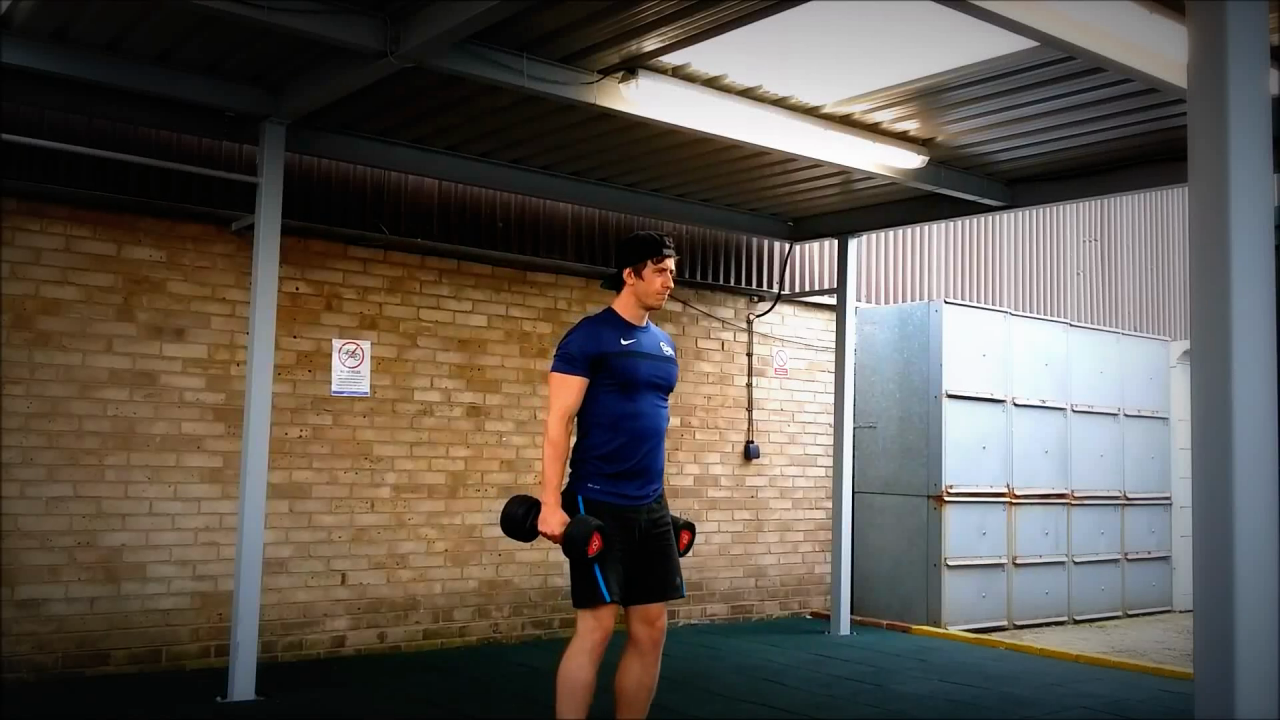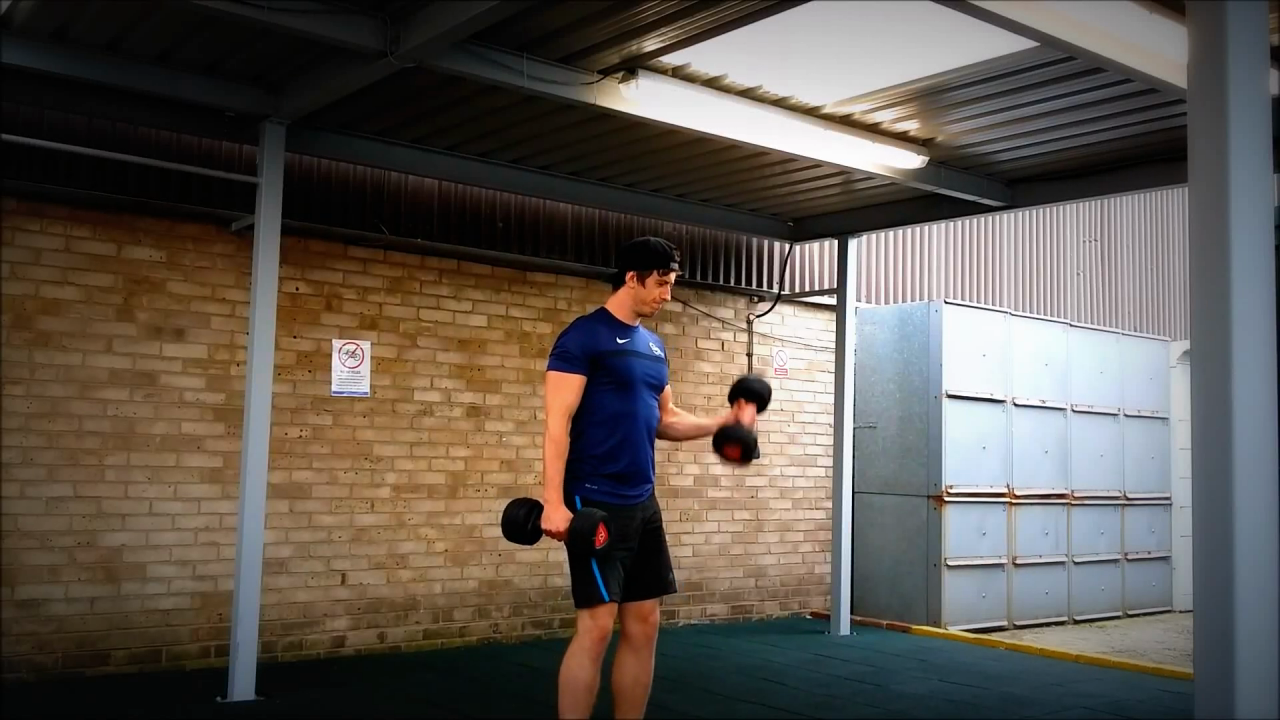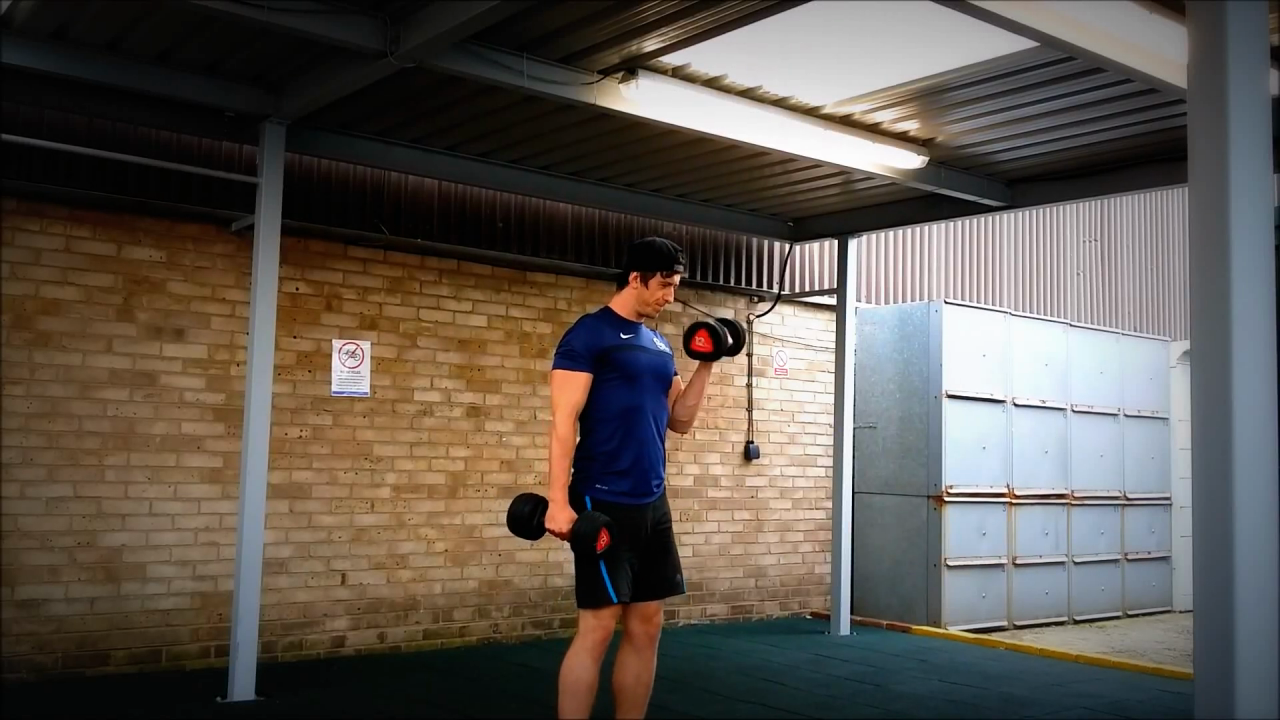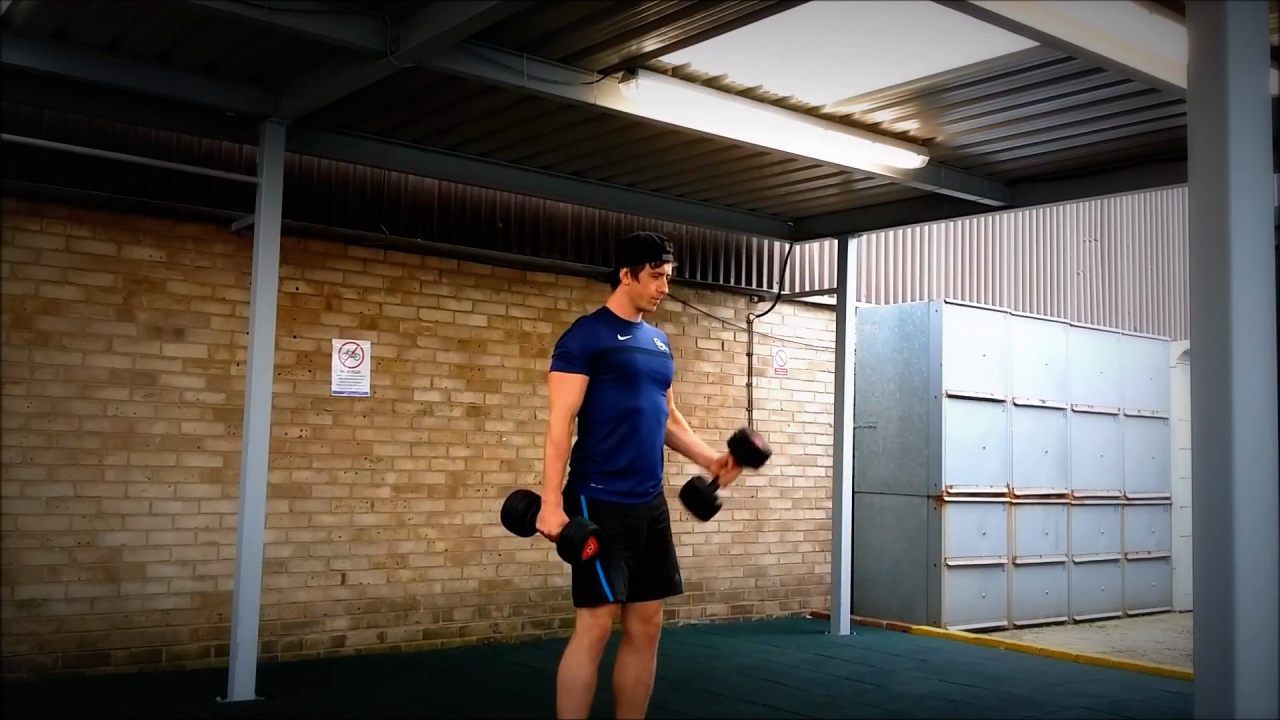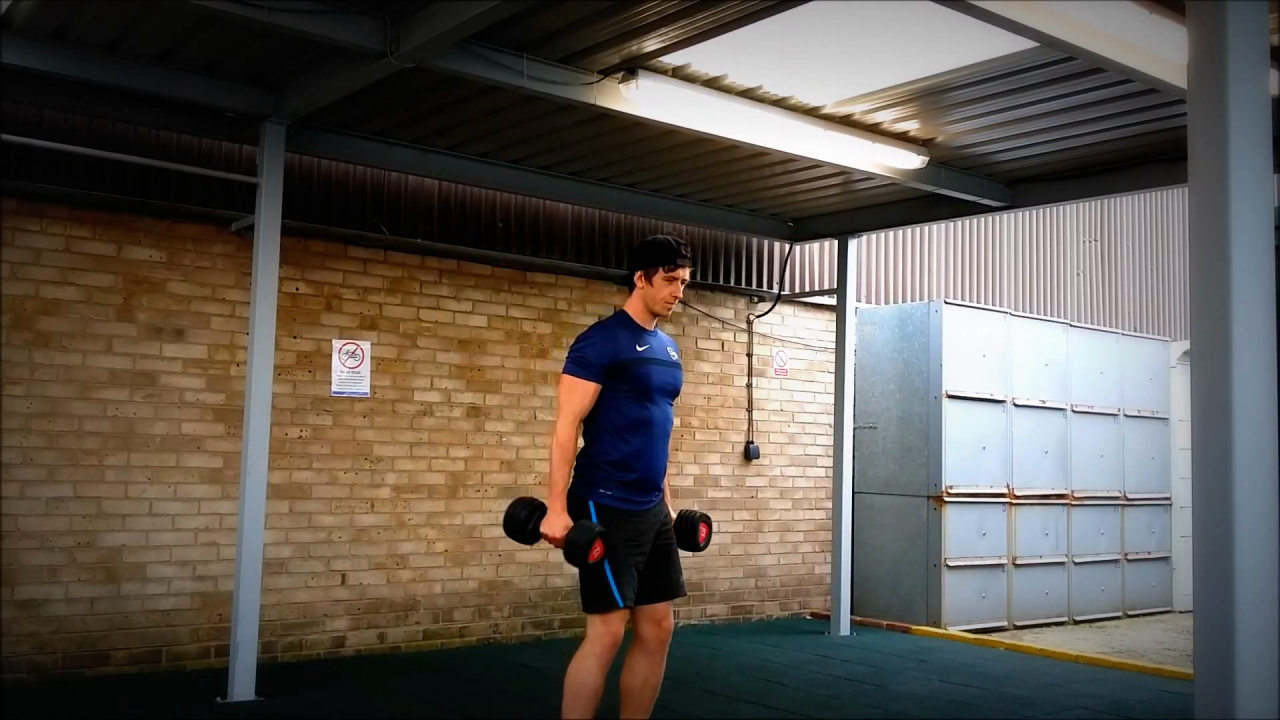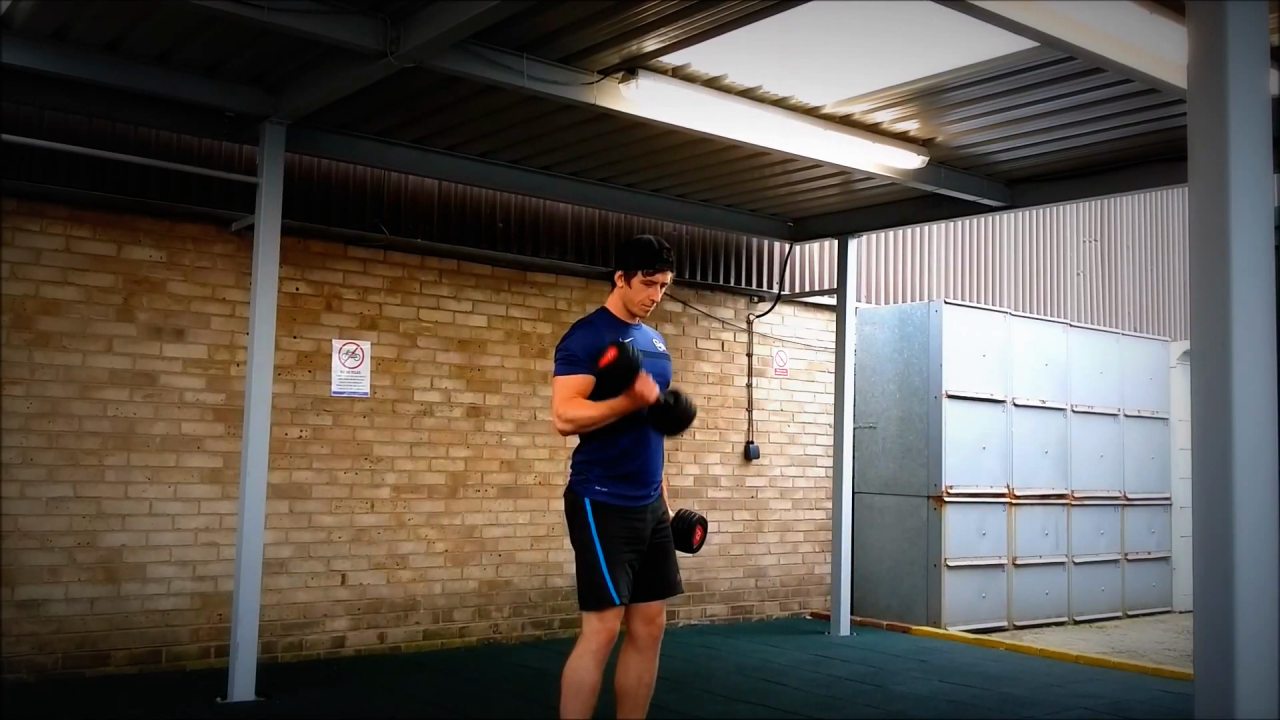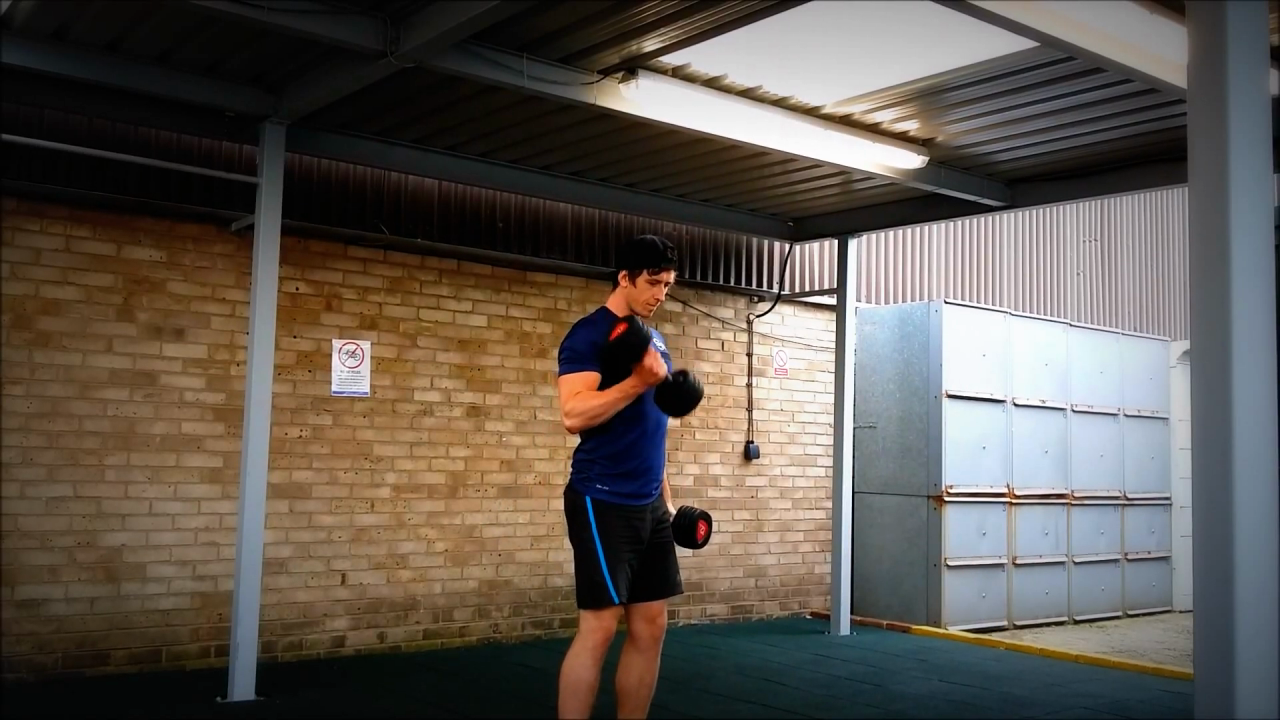
dt=0.5s
person 1, frame 1
left shoulder: (664, 345)
right shoulder: (589, 337)
right elbow: (558, 423)
right wrist: (551, 503)
left hip: (650, 506)
right hip: (598, 503)
left knee: (651, 630)
right knee: (596, 627)
person 1, frame 2
left shoulder: (654, 346)
right shoulder: (583, 336)
right elbow: (557, 422)
left wrist: (720, 423)
right wrist: (554, 501)
left hip: (642, 502)
right hip: (594, 502)
left knee: (643, 626)
right knee: (596, 626)
person 1, frame 3
left shoulder: (659, 344)
right shoulder: (589, 334)
left elbow: (679, 419)
right elbow: (565, 421)
left wrist: (705, 365)
right wrist: (559, 500)
left hip: (652, 501)
right hip: (604, 501)
left knee: (646, 625)
right knee: (598, 626)
person 1, frame 4
left shoulder: (658, 342)
right shoulder: (586, 336)
right elbow: (560, 421)
left wrist: (711, 459)
right wrist: (551, 501)
left hip: (650, 501)
right hip: (601, 500)
left knee: (645, 626)
right knee: (595, 625)
person 1, frame 5
left shoulder: (668, 348)
right shoulder: (603, 341)
right elbow: (567, 425)
left wrist: (667, 500)
right wrist: (558, 508)
left hip: (651, 508)
right hip: (605, 506)
left knee: (656, 629)
right knee: (606, 632)
person 1, frame 6
left shoulder: (654, 340)
right shoulder: (587, 336)
right elbow: (565, 415)
left wrist: (664, 497)
right wrist: (628, 399)
left hip: (648, 504)
right hip: (602, 502)
left knee: (649, 627)
right knee: (602, 628)
person 1, frame 7
left shoulder: (653, 340)
right shoulder: (590, 334)
right elbow: (573, 413)
left wrist: (666, 497)
right wrist: (638, 382)
left hip: (647, 504)
right hip: (602, 501)
left knee: (650, 626)
right knee: (599, 627)
